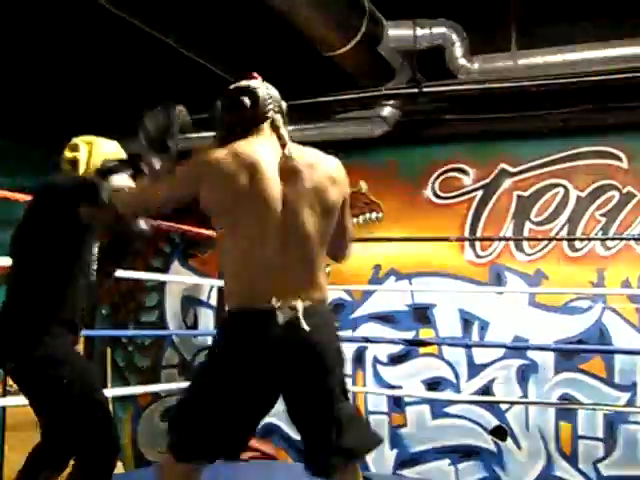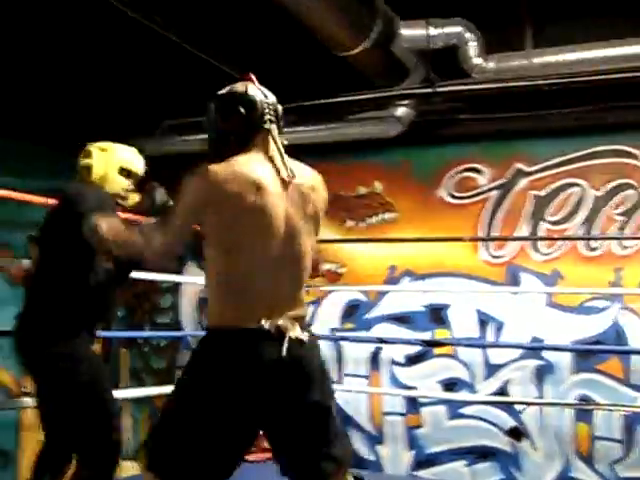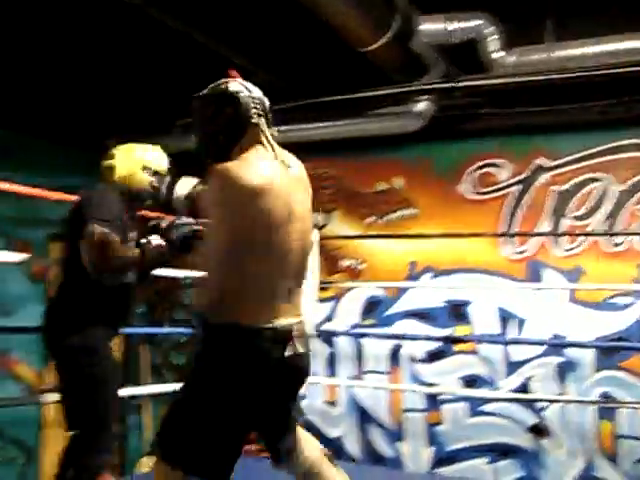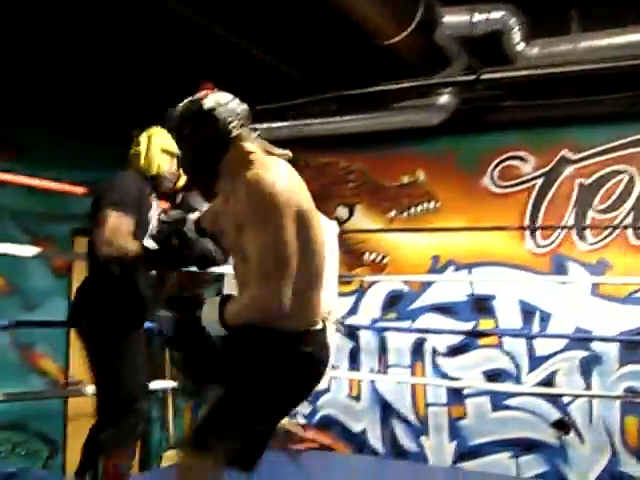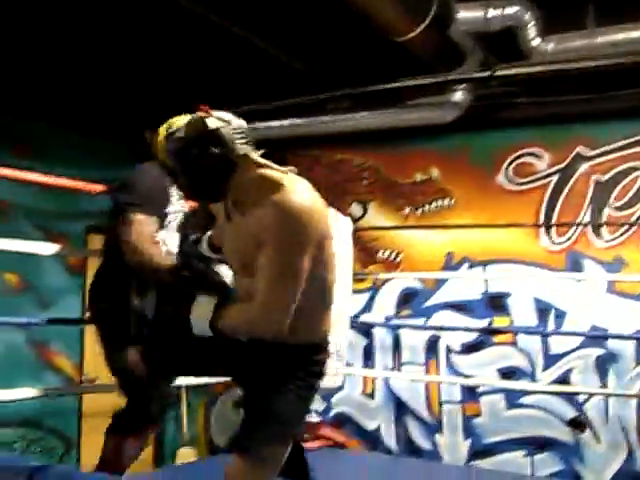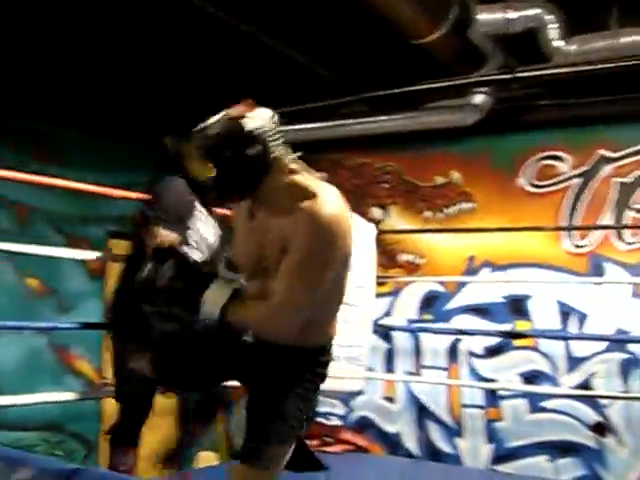
dt=0.1s
person 1, frame 1
left shoulder: (216, 164)
right shoulder: (330, 169)
left elbow: (142, 203)
left wrist: (110, 186)
left hip: (248, 333)
right hip: (313, 332)
person 1, frame 2
left shoulder: (215, 181)
right shoulder: (313, 184)
left elbow: (160, 249)
left wrist: (107, 229)
left hip: (233, 352)
right hip: (299, 351)
person 1, frame 3
left shoulder: (231, 178)
right shoulder: (292, 168)
left elbow: (217, 283)
left hip: (241, 347)
right hip: (289, 343)
right knee: (284, 436)
person 1, frame 4
left shoulder: (264, 186)
right shoulder: (239, 177)
left elbow: (272, 298)
left wrist: (221, 314)
left hip: (290, 350)
right hip: (258, 333)
person 1, frame 5
left shoulder: (292, 207)
right shoulder: (234, 194)
left elbow: (270, 319)
left wrist: (211, 315)
left hip: (291, 359)
right hip: (249, 336)
person 1, frame 6
left shoulder: (317, 216)
right shoulder: (253, 194)
left elbow: (281, 321)
left wrist: (223, 302)
left hip: (291, 362)
right hip: (256, 339)
person 2, frame 1
left shoulder: (59, 204)
right shoulder: (62, 190)
left hip: (32, 339)
right hip: (43, 341)
left knee: (62, 440)
right knee: (101, 446)
person 2, frame 2
left shoulder: (82, 206)
right shoulder: (85, 196)
left hip: (51, 338)
right hip: (60, 341)
left knee: (64, 437)
right knee: (101, 440)
person 2, frame 3
left shoulder: (120, 213)
right shoulder: (103, 199)
right elbow: (101, 260)
right wrist: (163, 246)
left hip: (83, 334)
right hip: (81, 333)
left knee: (90, 432)
right knee: (98, 437)
person 2, frame 4
left shoulder: (145, 199)
right shoulder: (127, 186)
right elbow: (108, 246)
right wrist: (156, 256)
left hip: (120, 316)
right hip: (106, 314)
left knee: (116, 412)
right knee: (128, 411)
person 2, frame 5
left shoulder: (174, 195)
right shoulder: (150, 179)
right elbow: (136, 246)
left hip: (145, 302)
right hip: (121, 303)
left knee: (154, 397)
right knee: (147, 401)
left ankle: (106, 476)
person 2, frame 6
left shoulder: (217, 221)
right shoulder: (175, 192)
right elbow: (161, 248)
left hip: (178, 320)
right hip: (139, 313)
left knee: (206, 396)
right knee: (135, 410)
